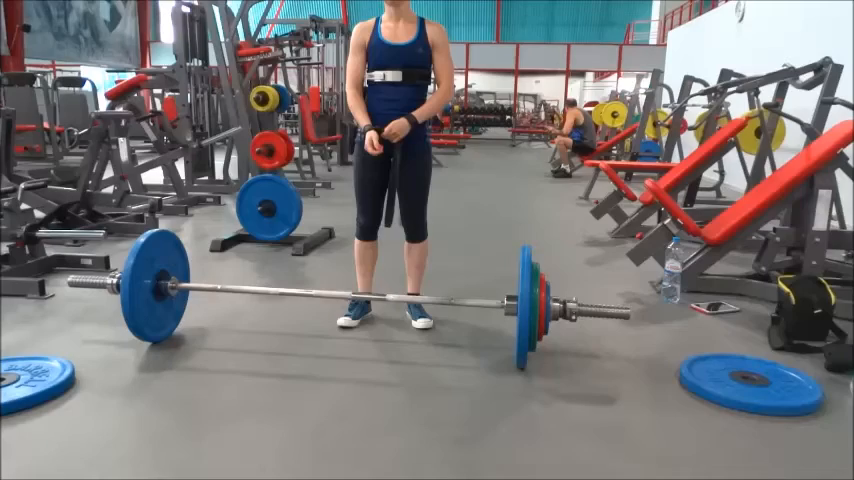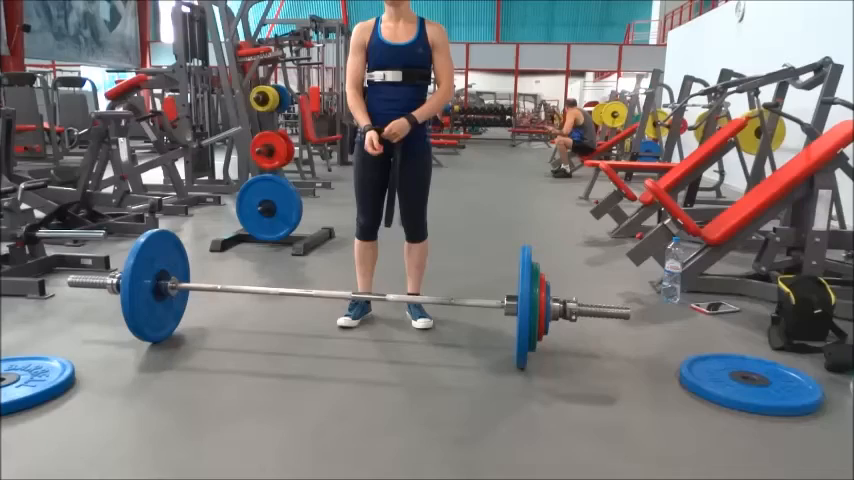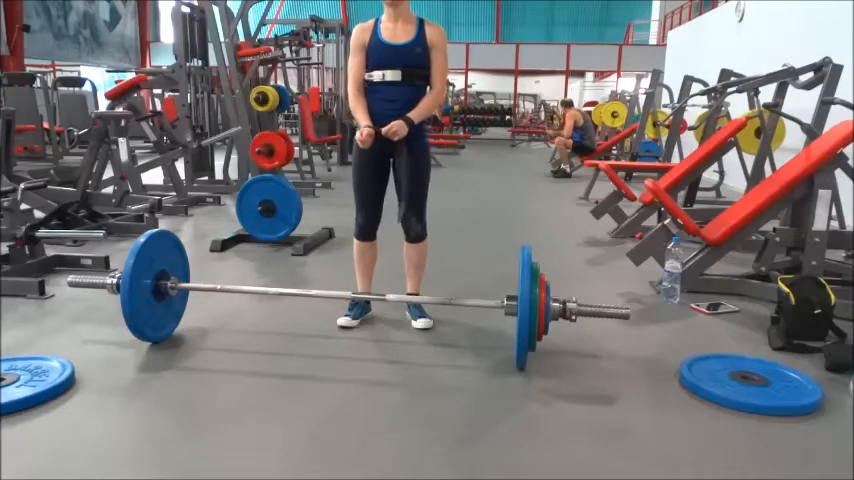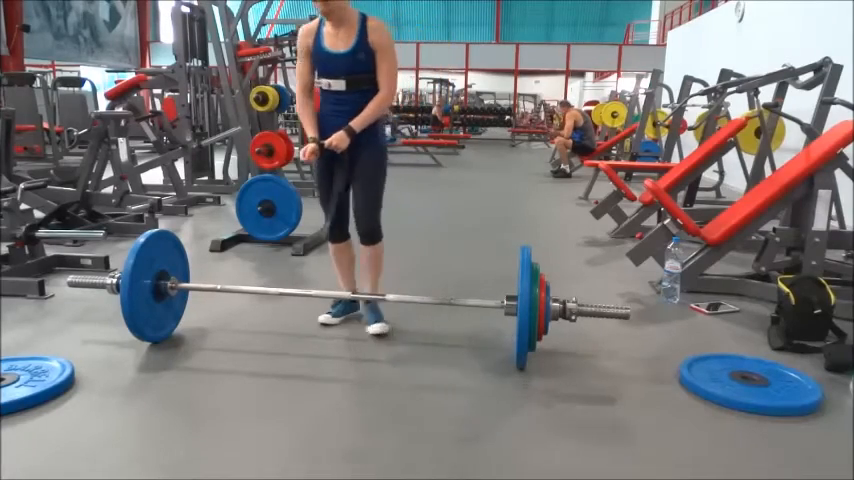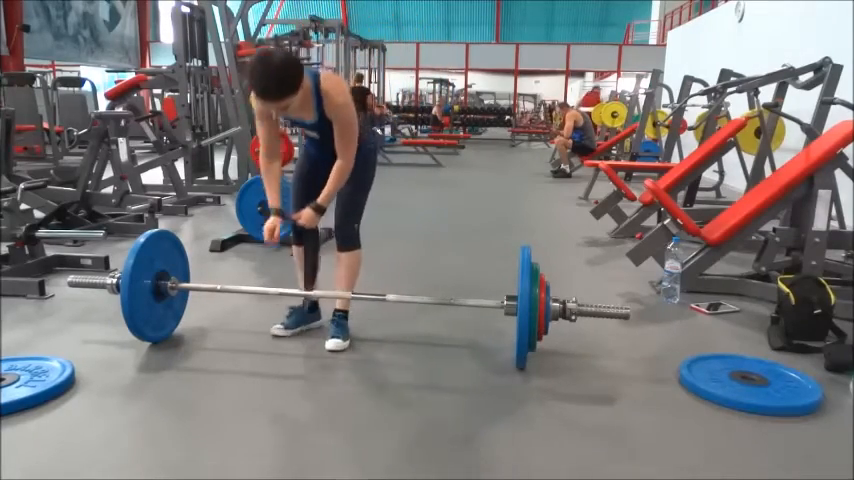
dt=0.7s
person 1, frame 1
left shoulder: (432, 32)
right shoulder: (364, 31)
left elbow: (445, 88)
right elbow: (353, 88)
left wrist: (410, 120)
right wrist: (367, 127)
left hip: (413, 141)
right hip: (371, 139)
left knee: (414, 222)
right knee: (366, 221)
left ankle: (413, 300)
right ankle: (362, 298)
person 1, frame 2
left shoulder: (432, 32)
right shoulder: (364, 31)
left elbow: (446, 88)
right elbow: (352, 88)
left wrist: (410, 120)
right wrist: (367, 128)
left hip: (413, 140)
right hip: (371, 138)
left knee: (414, 222)
right knee: (366, 221)
left ankle: (414, 300)
right ankle: (362, 298)
person 1, frame 3
left shoulder: (432, 33)
right shoulder: (363, 32)
left elbow: (438, 90)
right elbow: (354, 89)
left wrist: (408, 122)
right wrist: (365, 125)
left hip: (412, 138)
right hip: (370, 137)
left knee: (414, 221)
right knee: (365, 221)
left ankle: (413, 299)
right ankle: (362, 298)
person 1, frame 4
left shoulder: (374, 31)
right shoulder: (308, 34)
left elbow: (387, 92)
right elbow: (303, 92)
left wrist: (349, 131)
right wrist: (312, 137)
left hip: (366, 139)
right hip: (327, 138)
left knee: (367, 222)
right knee: (334, 223)
left ankle: (371, 301)
right ankle: (348, 296)
person 1, frame 5
left shoulder: (334, 94)
right shoulder: (263, 99)
left elbow: (345, 159)
right elbow: (269, 157)
left wrist: (319, 207)
right wrist: (275, 211)
left hip: (356, 154)
right hip: (315, 150)
left knee: (345, 227)
right knee: (298, 226)
left ankle: (341, 315)
right ankle: (308, 306)
